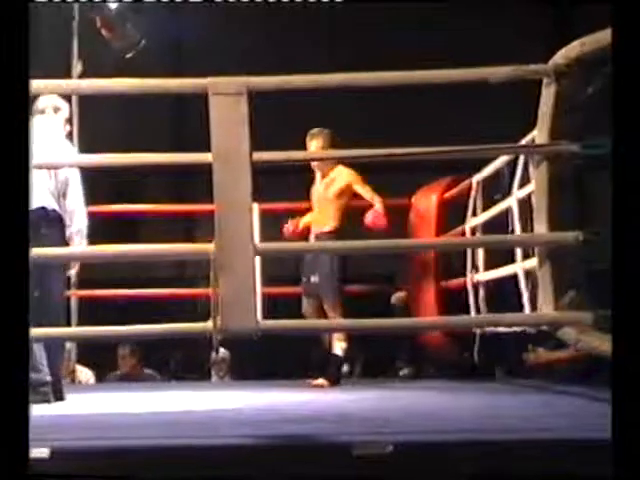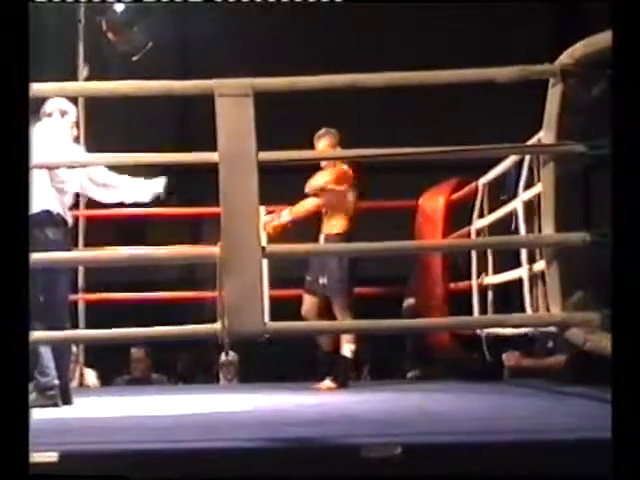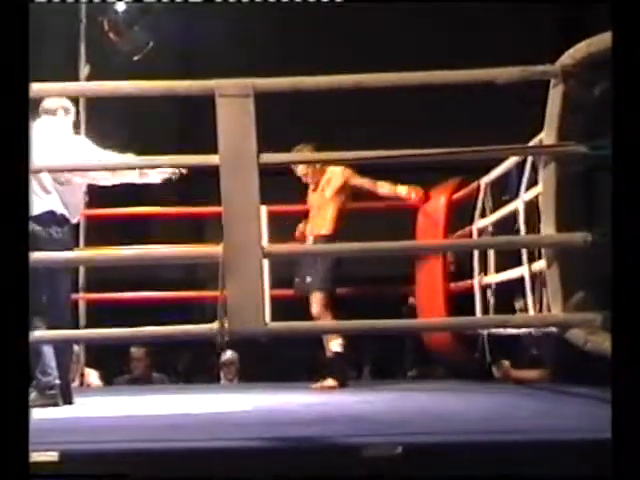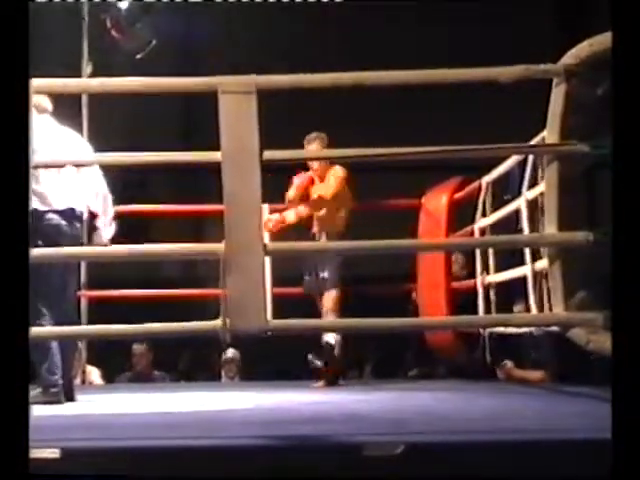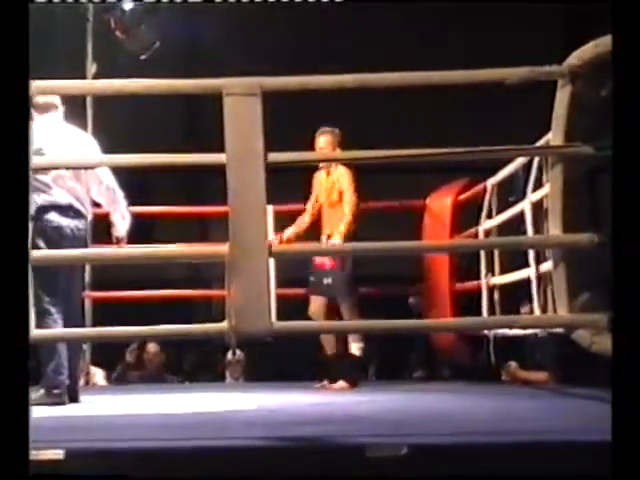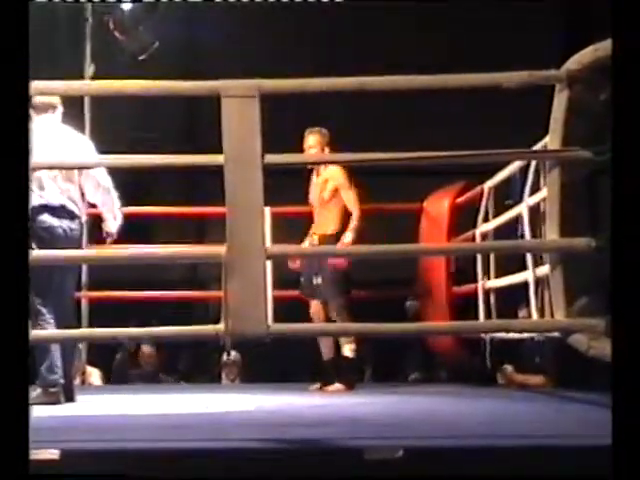
dt=0.5s
person 1, frame 1
right shoulder: (58, 144)
right elbow: (72, 198)
right wrist: (77, 240)
left hip: (38, 226)
right hip: (47, 226)
left knee: (34, 307)
right knee: (50, 308)
left ankle: (40, 382)
right ankle: (51, 382)
person 1, frame 2
right shoulder: (61, 146)
right elbow: (98, 180)
right wrist: (145, 187)
left hip: (37, 228)
right hip: (49, 228)
left knee: (37, 311)
right knee: (55, 311)
left ankle: (46, 385)
right ankle: (58, 385)
person 1, frame 3
left shoulder: (33, 138)
right shoulder: (68, 142)
right elbow: (112, 165)
right wrist: (160, 168)
left hip: (34, 227)
right hip: (54, 229)
left knee: (37, 309)
right knee: (58, 309)
left ankle: (47, 385)
right ankle: (61, 385)
person 1, frame 4
left shoulder: (34, 134)
right shoulder: (73, 139)
right elbow: (96, 185)
right wrist: (104, 226)
left hip: (41, 221)
right hip: (72, 224)
left knee: (42, 306)
right knee: (65, 305)
left ankle: (50, 383)
right ankle: (65, 383)
person 1, frame 5
left shoulder: (32, 135)
right shoulder: (81, 138)
right elbow: (104, 183)
right wrist: (120, 220)
left hip: (46, 221)
right hip: (77, 223)
left knee: (49, 305)
right knee: (71, 306)
left ankle: (54, 384)
right ankle: (71, 383)
person 1, frame 6
left shoulder: (32, 135)
right shoulder: (77, 139)
right elbow: (99, 181)
right wrist: (112, 218)
left hip: (40, 222)
right hip: (70, 225)
left knee: (42, 306)
right knee: (64, 307)
left ankle: (50, 383)
right ankle: (65, 384)
person 2, frame 1
left shoulder: (343, 175)
right shoulder: (316, 179)
left elbow: (369, 195)
left wrist: (377, 207)
right wrist: (299, 223)
left hip: (329, 243)
right hip: (312, 244)
left knee: (331, 308)
right knee: (308, 309)
left ankle: (333, 371)
right ankle: (334, 355)
person 2, frame 2
left shoulder: (345, 173)
right shoulder: (325, 176)
left elbow: (316, 193)
right elbow: (312, 194)
left wrist: (285, 215)
left hip: (339, 245)
right hip: (322, 244)
left knee: (341, 310)
right knee: (309, 311)
left ankle: (341, 373)
right ankle: (330, 359)
person 2, frame 3
left shoulder: (339, 175)
right shoulder: (312, 186)
left elbow: (375, 186)
left wrist: (404, 191)
right wrist: (305, 227)
left hip: (325, 246)
right hip: (309, 247)
left knee: (319, 309)
right knee: (319, 312)
left ankle: (338, 373)
right ankle: (332, 369)
person 2, frame 4
left shoulder: (338, 174)
right shoulder: (308, 176)
left elbow: (319, 203)
right elbow: (291, 199)
left wrist: (287, 217)
right wrist: (297, 187)
left hip: (335, 242)
right hip: (316, 243)
left knee: (330, 304)
right knee: (324, 307)
left ankle: (327, 358)
right ankle: (333, 370)
person 2, frame 5
left shoulder: (344, 176)
right shoulder: (317, 177)
left elbow: (349, 214)
right elbow: (309, 213)
left wrist: (337, 243)
right wrist: (286, 235)
left hip: (339, 248)
right hip: (324, 246)
left knee: (347, 311)
right knee: (316, 313)
left ankle: (351, 374)
right ankle: (335, 368)
person 2, frame 6
left shoulder: (336, 174)
right shoulder: (314, 177)
left elbow: (355, 210)
left wrist: (347, 238)
right wrist: (305, 245)
left hip: (331, 248)
right hip: (314, 249)
left knee: (338, 313)
right knee: (317, 315)
left ankle: (347, 376)
right ankle: (330, 374)
